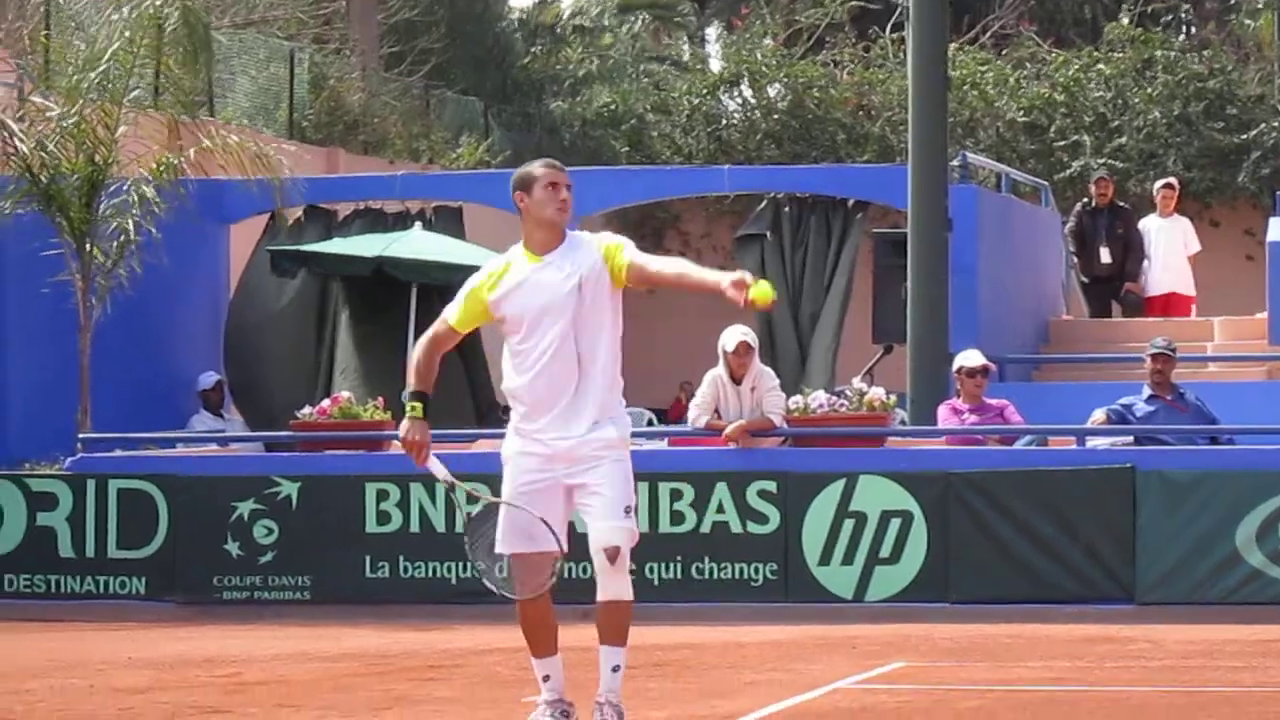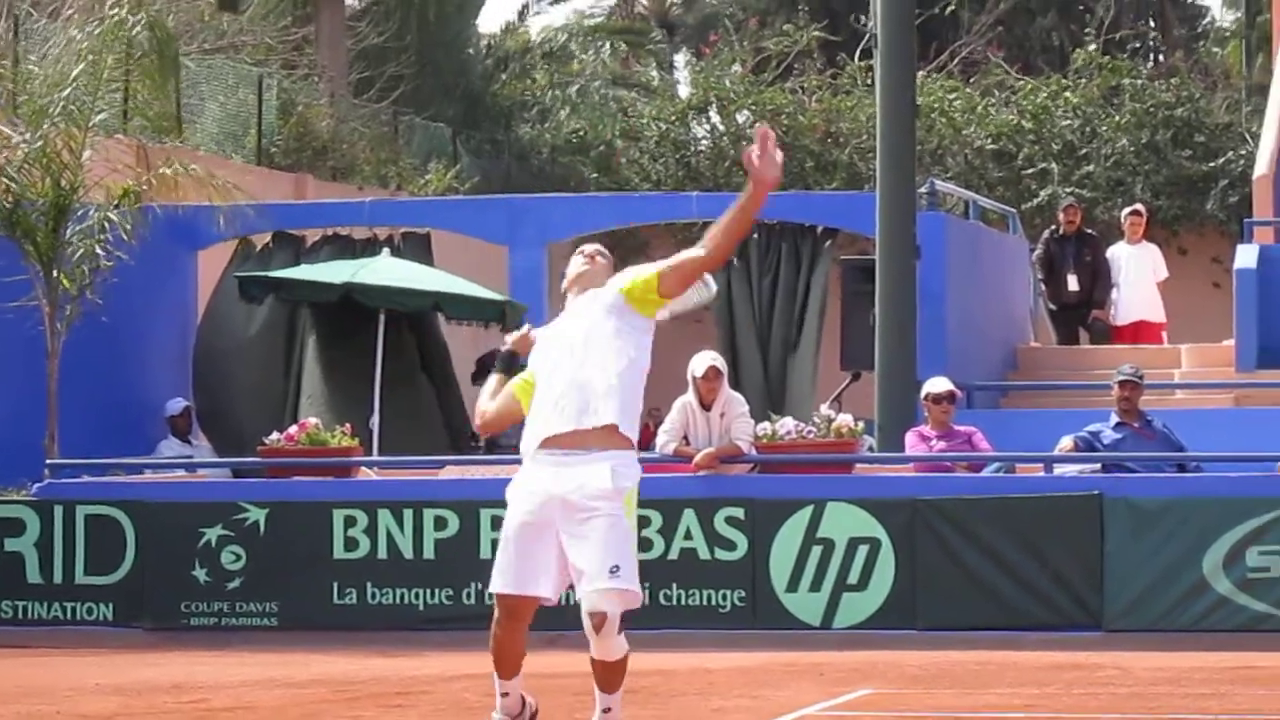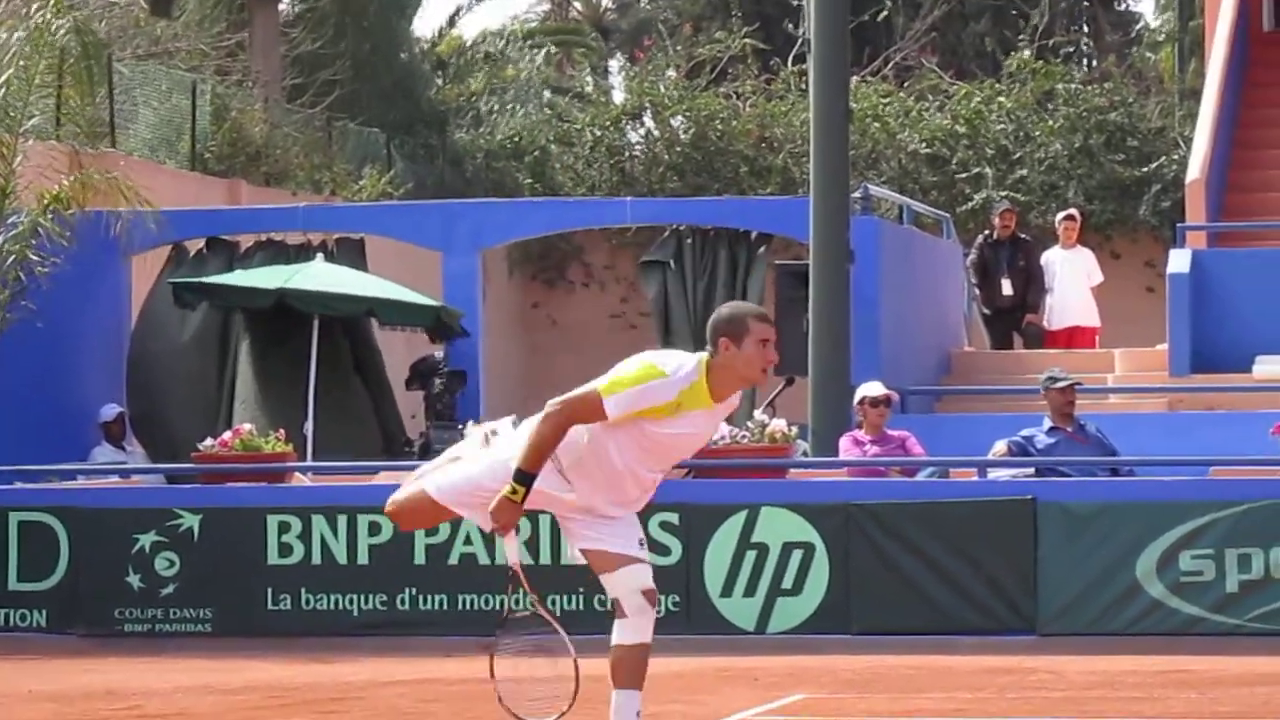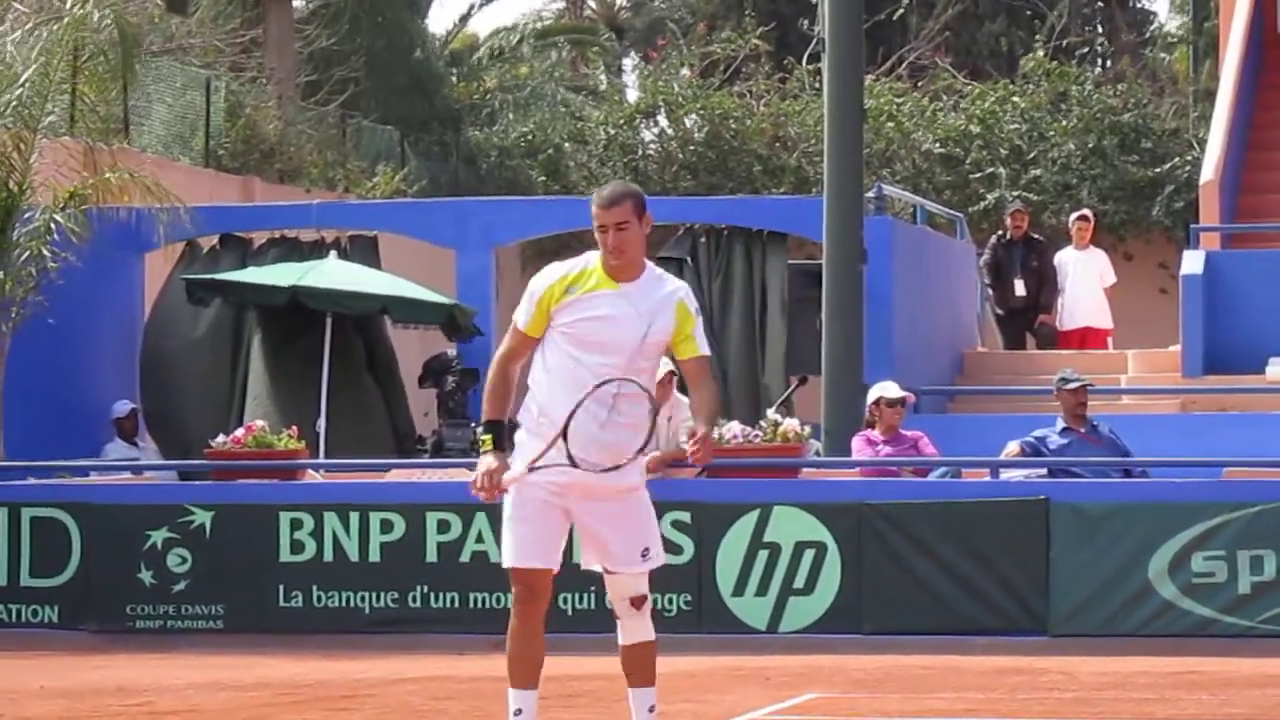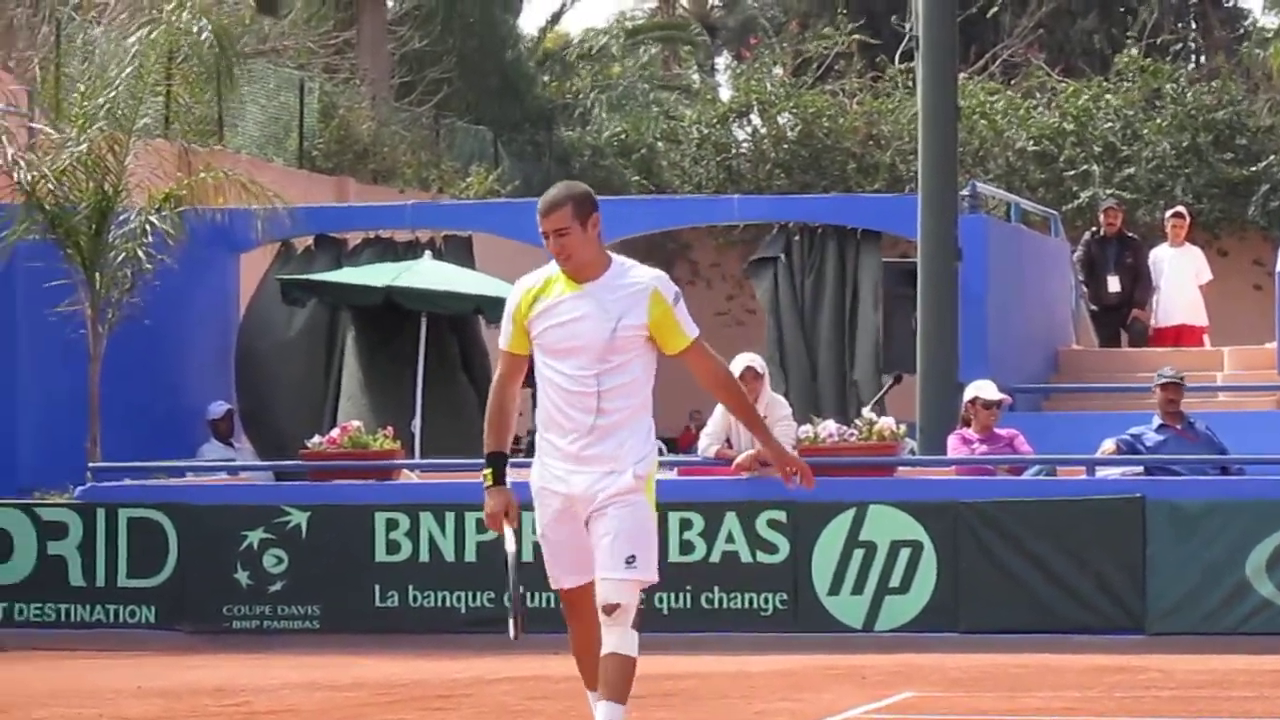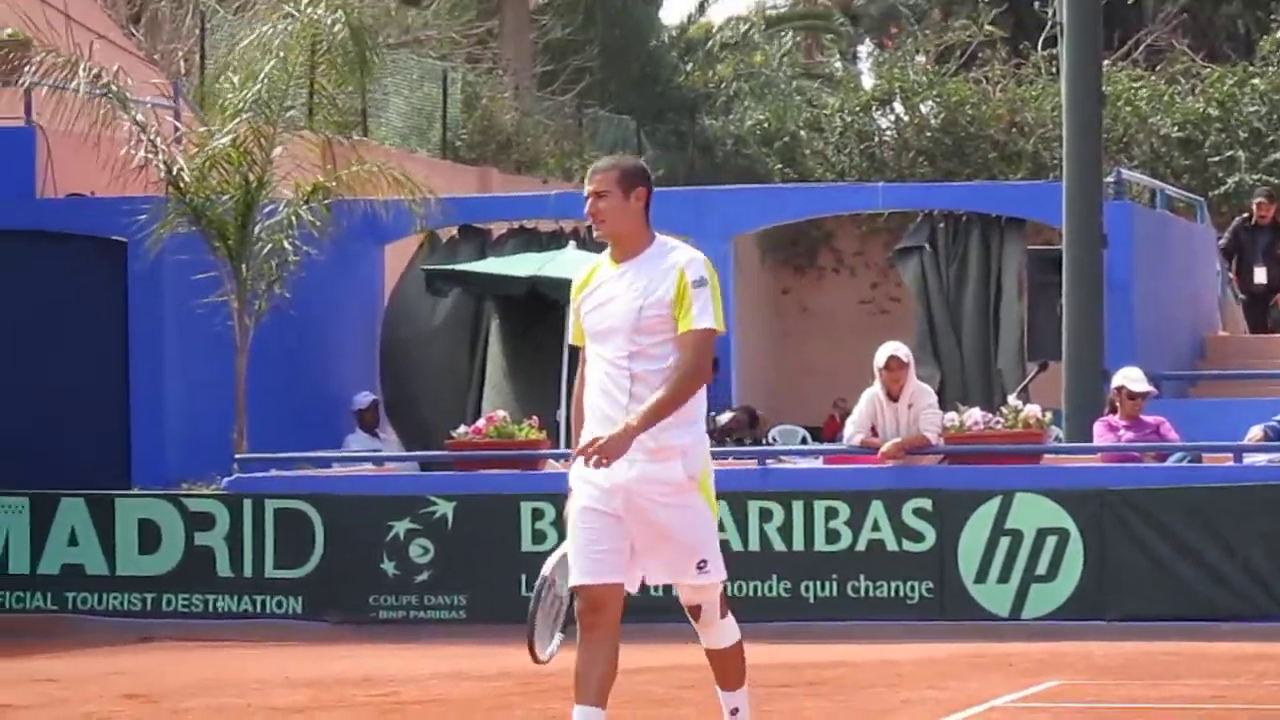
dt=0.7s
person 1, frame 1
left shoulder: (600, 253)
right shoulder: (494, 280)
left elbow: (661, 268)
right elbow: (434, 341)
left wrist: (721, 280)
right wrist: (415, 407)
left hip: (600, 441)
right hip: (532, 446)
left knee: (613, 559)
person 1, frame 2
left shoulder: (628, 294)
right shoulder: (545, 352)
left elbow: (706, 255)
right elbow: (484, 421)
left wrist: (758, 187)
right wrist: (509, 358)
left hip: (600, 484)
right hip: (538, 479)
left knee: (602, 622)
right knee: (509, 616)
person 1, frame 3
left shoulder: (725, 395)
right shoulder: (664, 379)
right elbow: (561, 412)
right wrist: (515, 492)
left hip: (604, 498)
right hip: (545, 461)
left knee: (639, 595)
right knee: (405, 511)
person 1, frame 4
left shoulder: (675, 298)
right shoulder: (557, 282)
left elbow: (701, 378)
right elbow: (506, 361)
left wrist: (703, 428)
right wrist: (491, 445)
left hip: (615, 471)
right hip: (535, 462)
left knee: (633, 598)
right knee: (530, 596)
person 1, frame 5
left shoulder: (649, 288)
right shoulder: (529, 294)
left elbow: (708, 370)
right elbow: (504, 388)
left wrist: (769, 443)
right wrist: (494, 479)
left hip: (623, 477)
right hip: (555, 478)
left knee: (615, 609)
right knee: (577, 609)
person 1, frame 6
left shoulder: (687, 268)
right shoulder: (588, 280)
left elbow: (696, 367)
left wrist: (630, 431)
right wrist: (575, 478)
left hip: (674, 470)
right hip: (600, 474)
left knee: (705, 606)
right knee: (594, 607)
